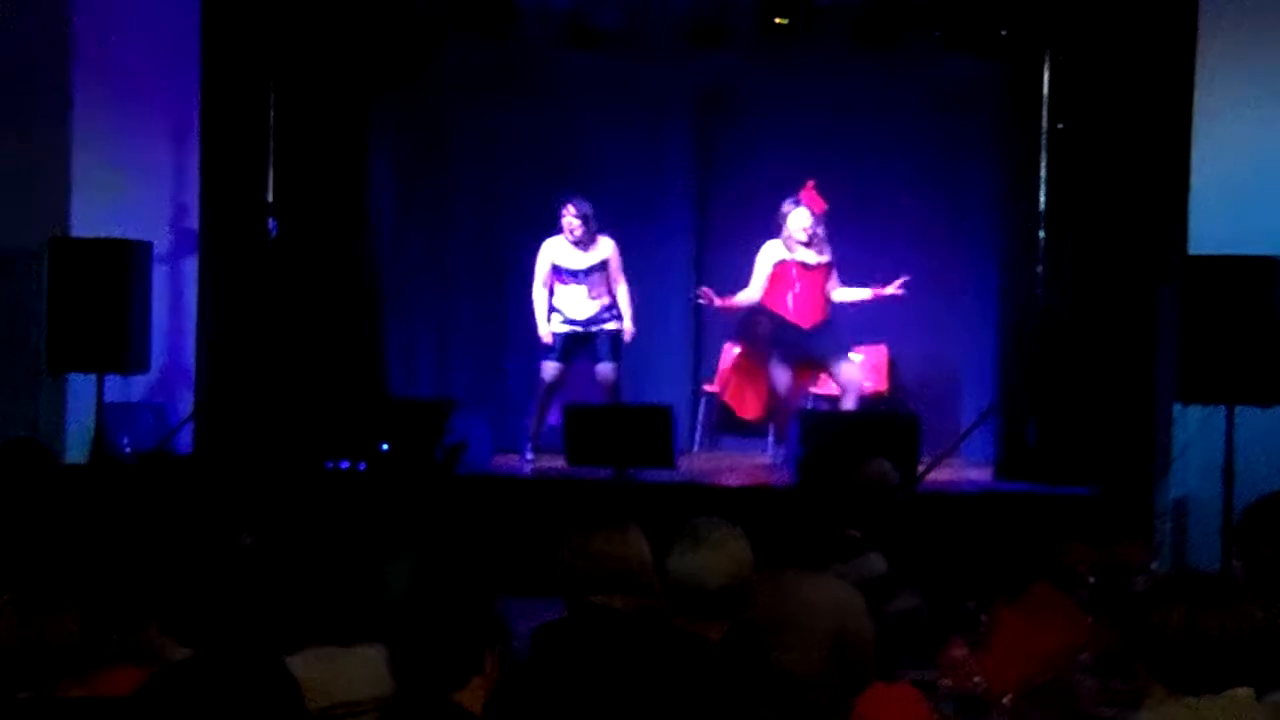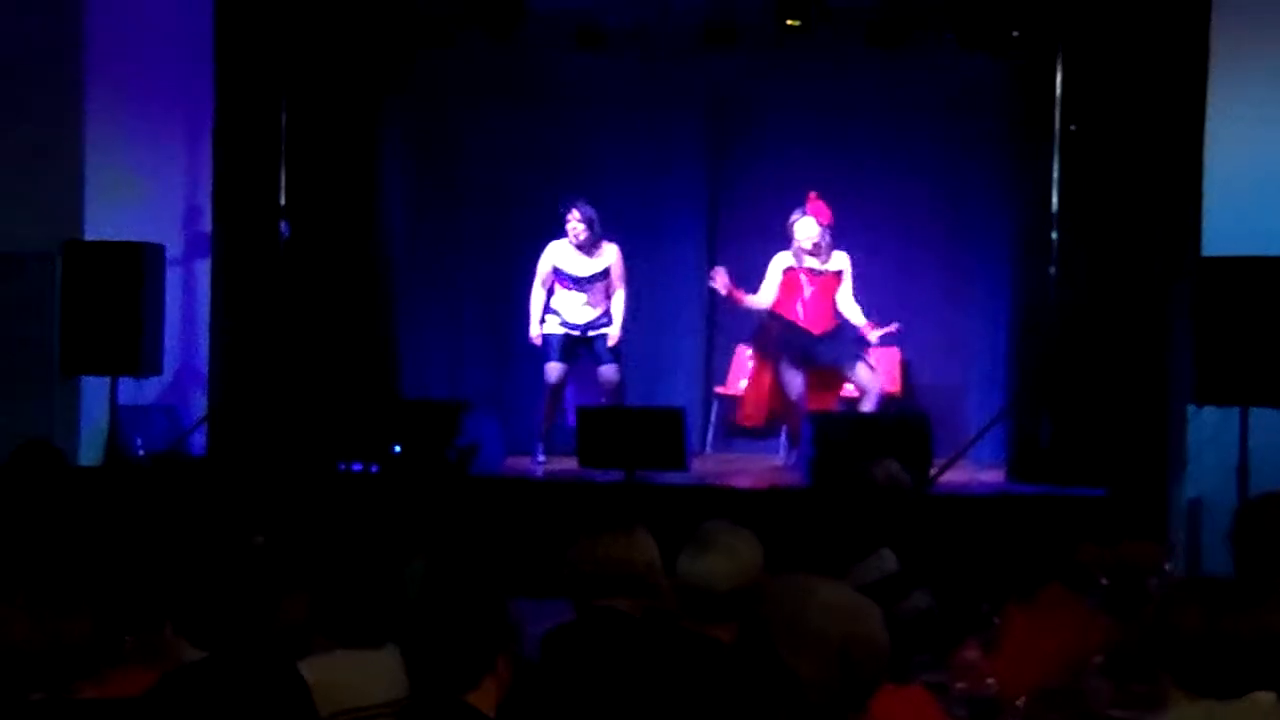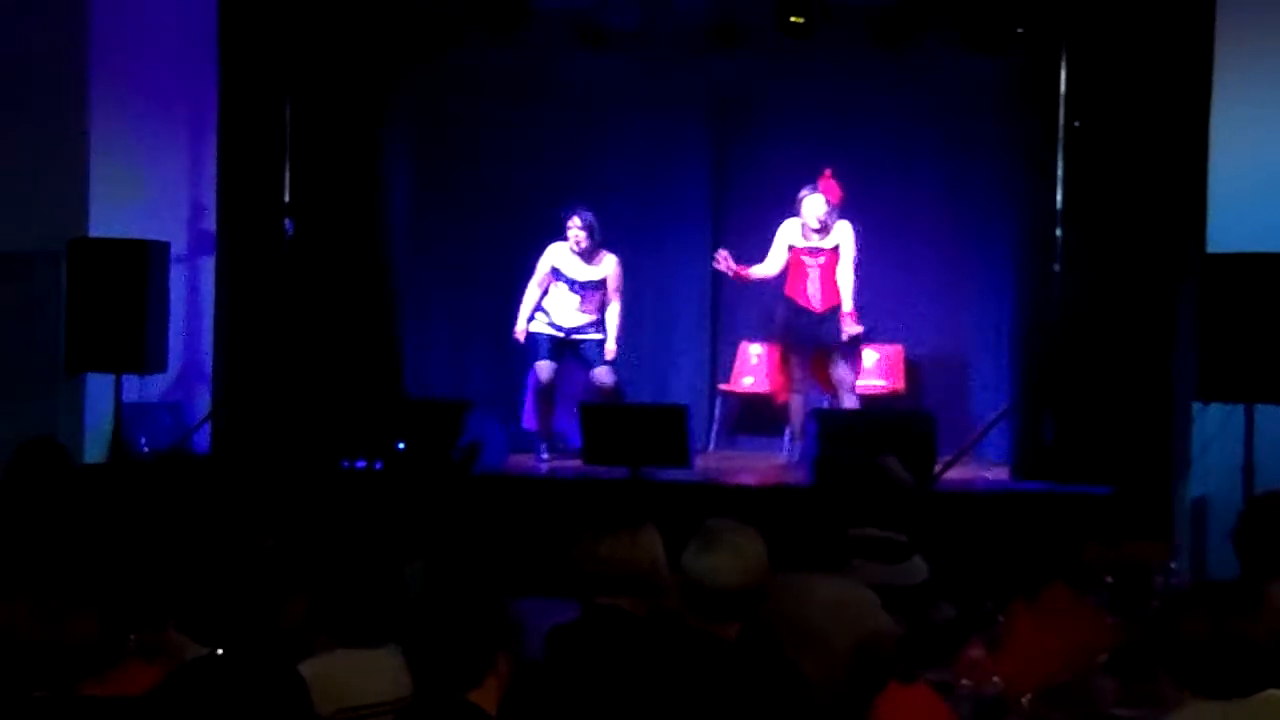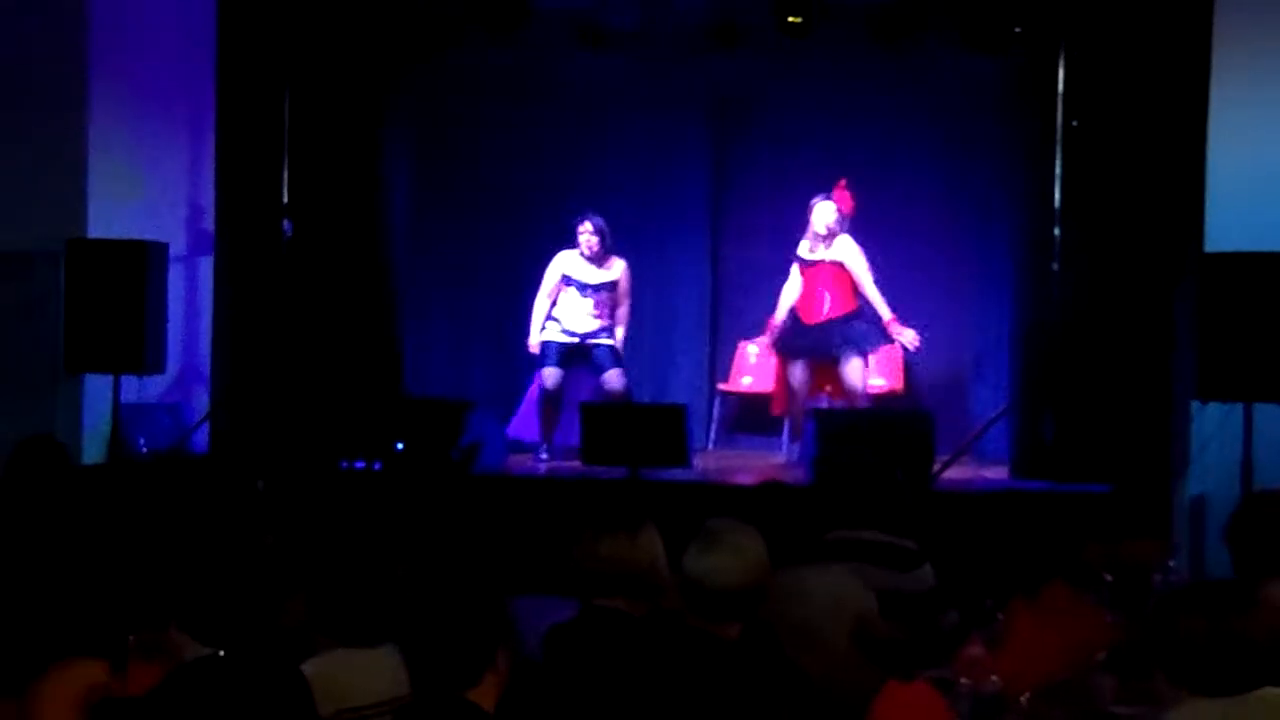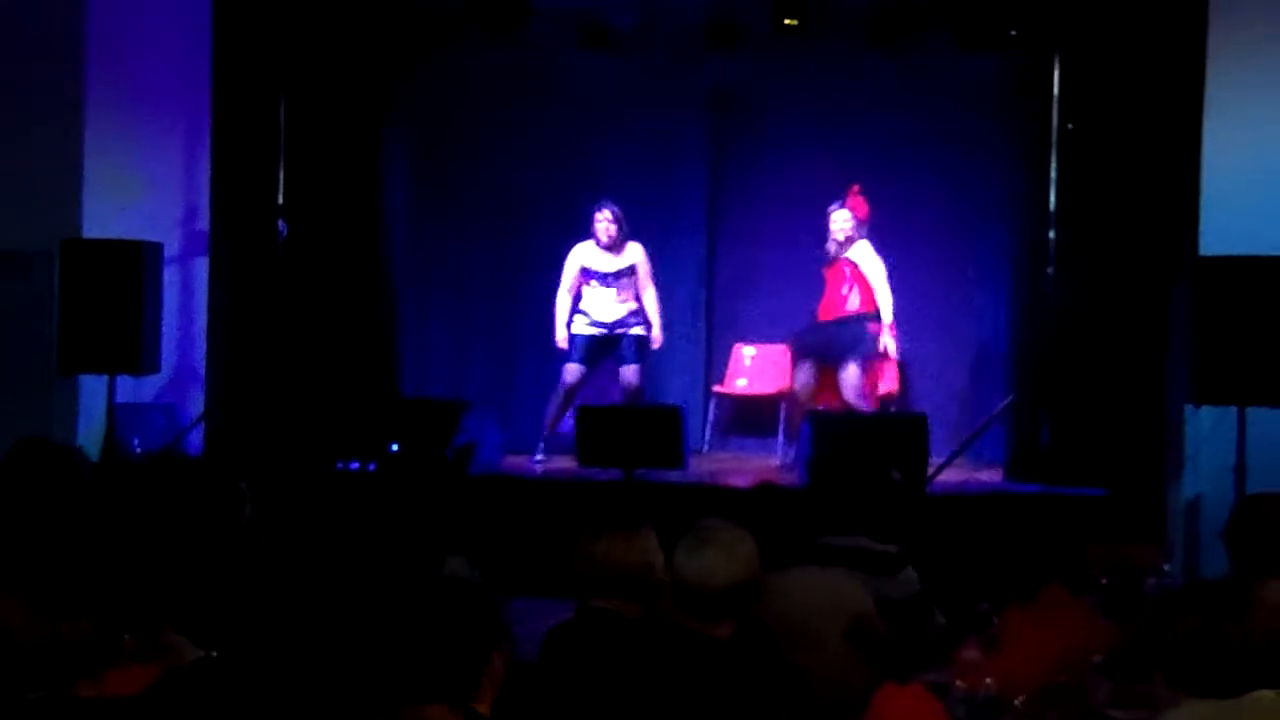
dt=0.4s
person 1, frame 1
left shoulder: (823, 251)
right shoulder: (772, 250)
left elbow: (835, 292)
right elbow: (753, 292)
left wrist: (878, 292)
right wrist: (723, 302)
left hip: (816, 332)
right hip: (777, 330)
left knee: (852, 383)
right knee: (784, 392)
person 1, frame 2
left shoulder: (840, 260)
right shoulder: (783, 260)
left elbow: (845, 303)
right elbow: (764, 300)
left wrist: (868, 329)
right wrist: (732, 293)
left hip: (828, 338)
right hip: (788, 337)
left knee: (873, 386)
right knee: (796, 398)
person 1, frame 3
left shoulder: (843, 230)
right shoulder: (790, 228)
left elbow: (845, 274)
right elbow: (771, 267)
left wrist: (847, 315)
right wrist: (737, 270)
left hip: (833, 315)
right hip: (798, 314)
left knee: (844, 383)
right knee: (798, 382)
person 1, frame 4
left shoulder: (844, 245)
right shoulder: (805, 245)
left elbow: (867, 286)
right elbow: (793, 286)
left wrist: (891, 323)
right wrist: (775, 324)
left hip: (843, 326)
right hip: (805, 327)
left knee: (855, 386)
right knee: (796, 388)
person 1, frame 5
left shoulder: (862, 248)
right shoulder: (835, 255)
left elbow: (882, 290)
left wrist: (886, 328)
left hip: (854, 329)
right hip: (826, 329)
left knee: (851, 394)
right knee: (801, 389)
person 2, frame 1
left shoulder: (607, 245)
right shoulder: (552, 246)
left elbow: (619, 283)
right elbow: (540, 287)
left wrist: (627, 318)
right wrist: (542, 323)
left hip: (603, 324)
right hip: (562, 324)
left knee: (609, 380)
right knee: (548, 379)
right ankle: (531, 441)
person 2, frame 2
left shoulder: (610, 251)
right shoulder: (555, 249)
left elbow: (618, 291)
right elbow: (540, 288)
left wrist: (617, 325)
right wrist: (534, 323)
left hip: (600, 328)
right hip: (560, 326)
left knee: (611, 382)
right knee: (553, 382)
right ankle: (541, 444)
person 2, frame 3
left shoulder: (609, 262)
right shoulder: (555, 251)
left elbow: (614, 303)
right elbow: (536, 286)
left wrist: (611, 339)
right wrist: (521, 320)
left hip: (588, 332)
right hip: (547, 327)
left knee: (607, 383)
right knee: (545, 380)
right ankle: (544, 442)
person 2, frame 4
left shoulder: (618, 266)
right shoulder: (564, 259)
left elbow: (623, 306)
right elbow: (544, 297)
left wrist: (618, 339)
right wrist: (534, 332)
left hip: (599, 337)
right hip: (559, 333)
left knee: (618, 387)
right knee: (550, 385)
right ankle: (545, 444)
person 2, frame 5
left shoulder: (634, 251)
right shoulder: (581, 251)
left elbow: (647, 290)
right elbow: (566, 292)
left wrist: (656, 325)
right wrist: (560, 328)
left hip: (628, 326)
right hip: (588, 324)
left knee: (631, 383)
right knee: (569, 381)
right ankle: (544, 441)
